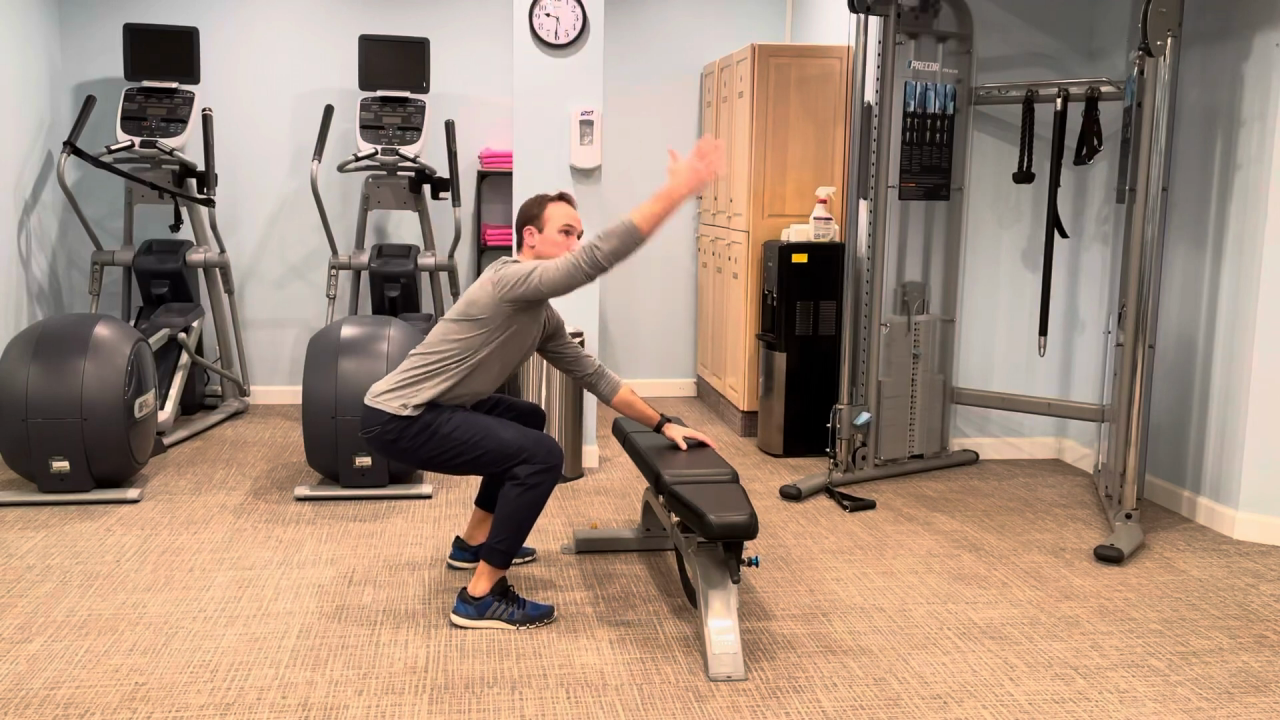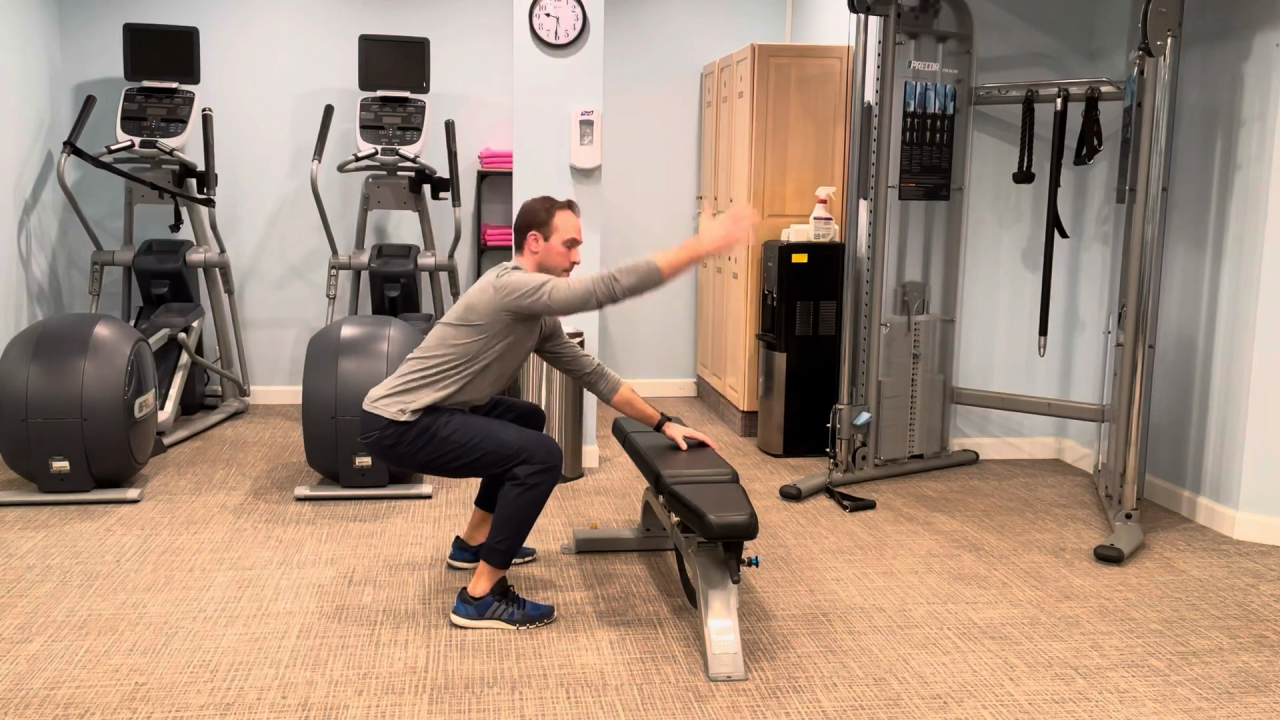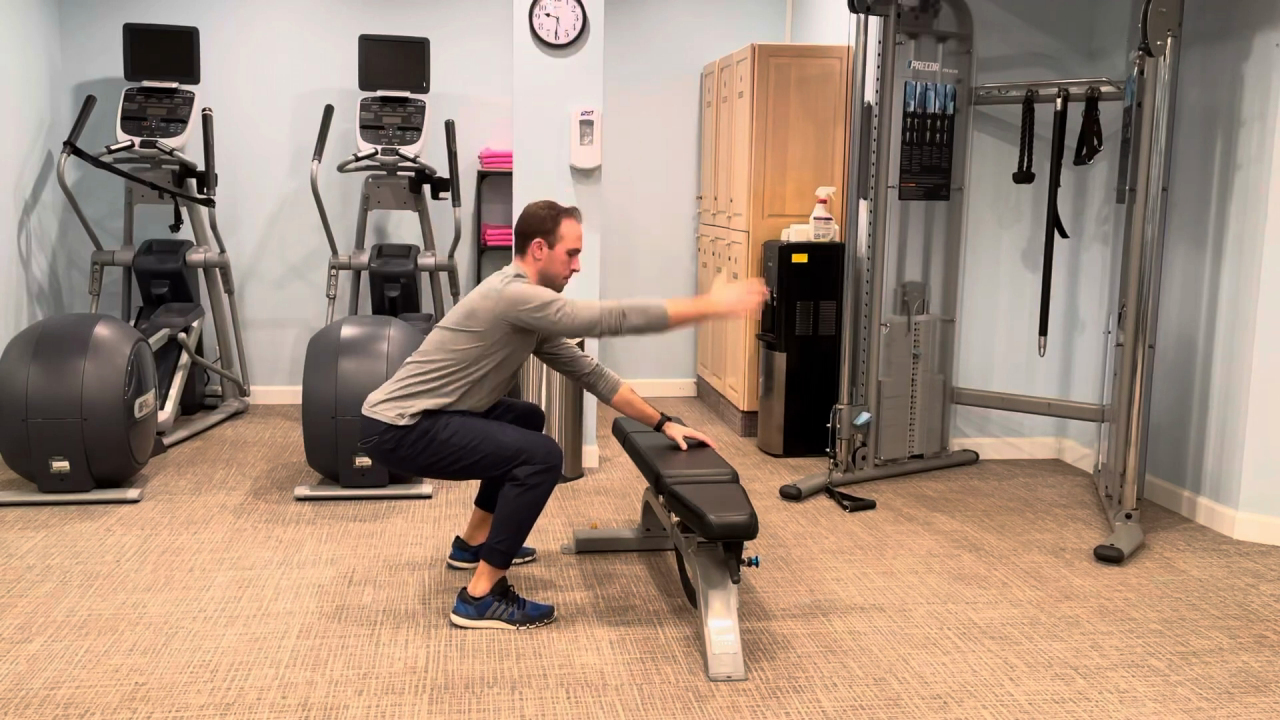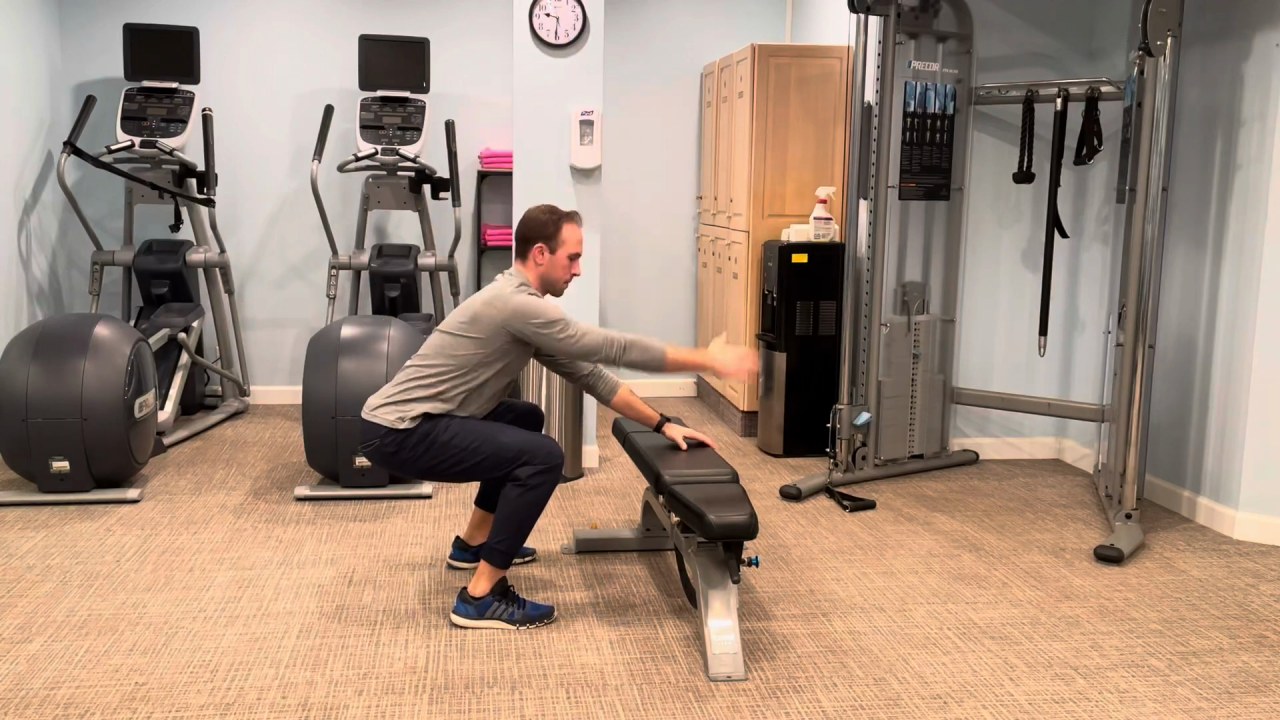
dt=0.1s
person 1, frame 1
left shoulder: (539, 315)
right shoulder: (513, 281)
left elbow: (592, 372)
right elbow: (598, 259)
left wrist: (662, 424)
right wrist: (677, 189)
left hip: (426, 409)
right hip: (398, 420)
left knee: (528, 425)
right knee: (540, 458)
left ankle: (475, 543)
right ankle: (480, 597)
person 1, frame 2
left shoulder: (535, 316)
right shoulder: (514, 285)
left elbow: (592, 370)
right elbow: (608, 287)
left wrist: (663, 422)
right wrist: (704, 244)
left hip: (423, 416)
right hip: (397, 424)
left knee: (527, 420)
right knee: (540, 456)
left ankle: (474, 543)
right ankle: (480, 598)
person 1, frame 3
left shoulder: (525, 302)
right shoulder: (515, 295)
left elbow: (589, 371)
right elbow: (616, 319)
left wrist: (662, 423)
right wrist: (711, 306)
left hip: (412, 417)
right hip: (397, 430)
left knee: (526, 421)
right knee: (540, 457)
left ankle: (474, 543)
right ankle: (481, 597)
person 1, frame 4
left shoulder: (523, 309)
right shoulder: (518, 305)
left elbow: (588, 372)
right elbow: (614, 348)
left wrist: (661, 423)
right wrist: (705, 359)
left hip: (412, 419)
right hip: (397, 433)
left knee: (526, 420)
right knee: (541, 457)
left ankle: (474, 542)
right ankle: (481, 597)
